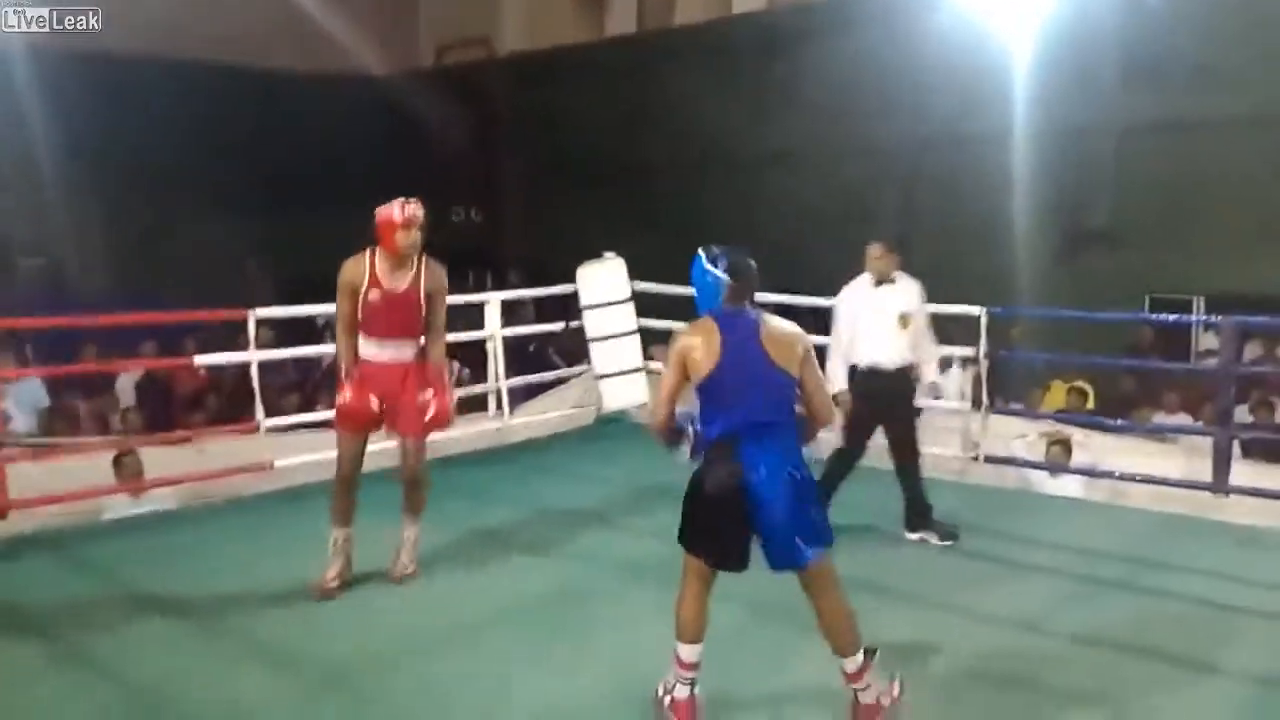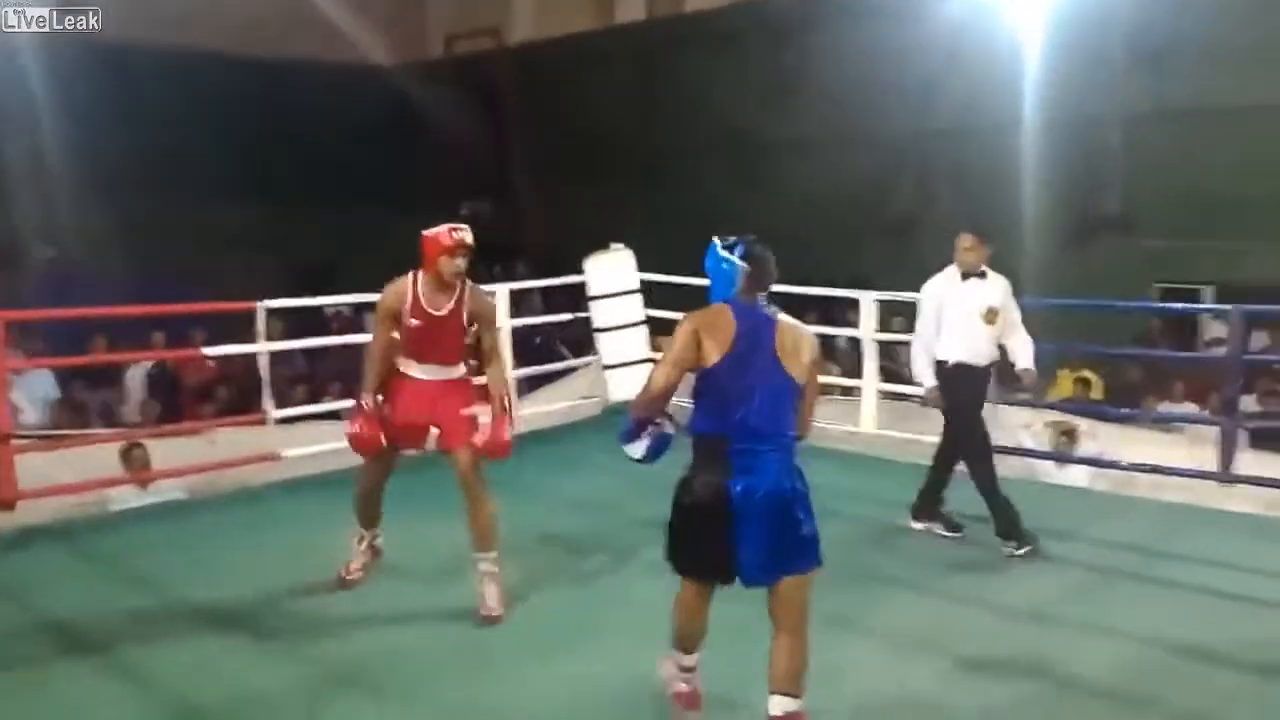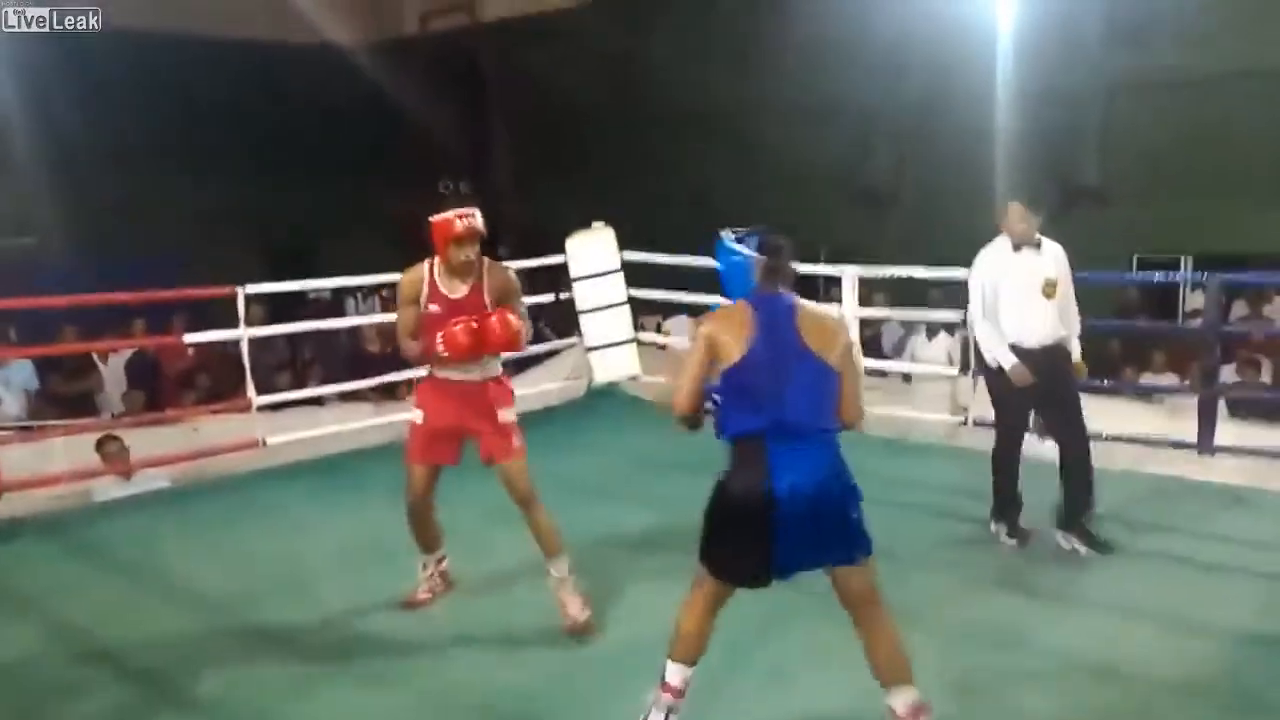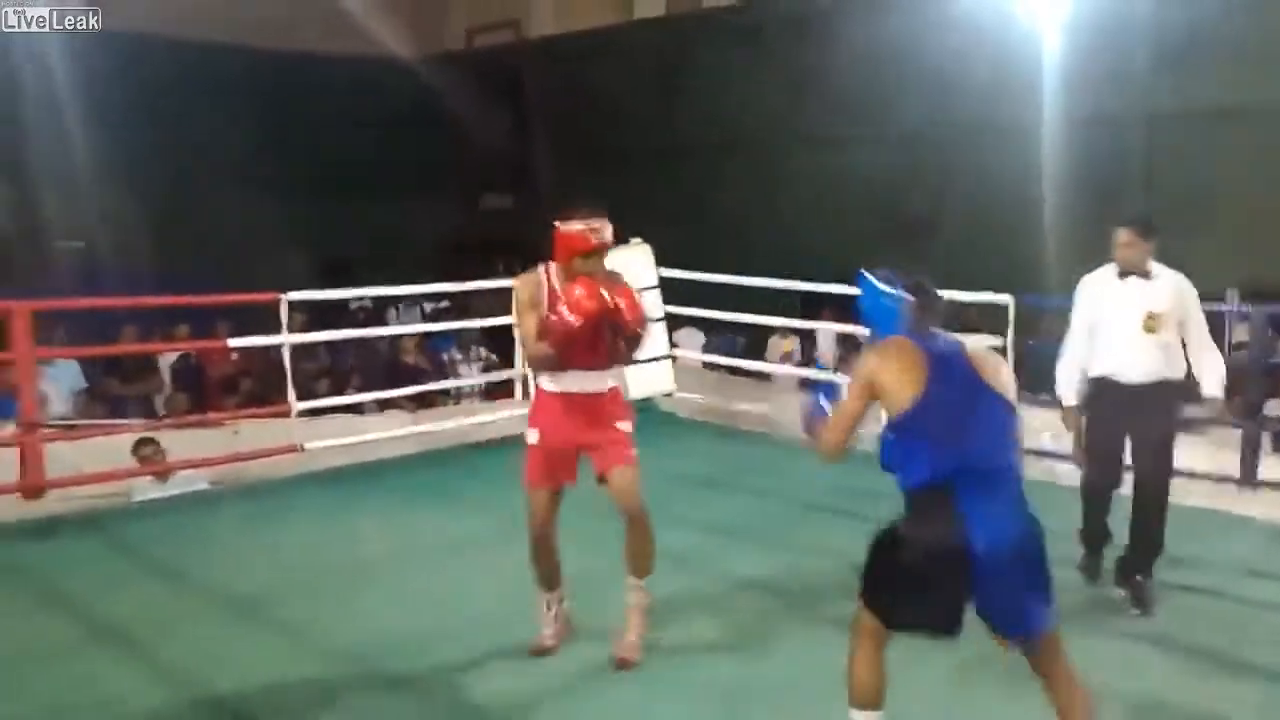
dt=0.5s
person 1, frame 1
left shoulder: (691, 339)
right shoulder: (790, 336)
left elbow: (662, 418)
right elbow: (821, 416)
left wrist: (681, 439)
left hip: (722, 473)
right hip: (783, 470)
left knee: (695, 580)
right knee: (822, 586)
person 1, frame 2
left shoulder: (701, 323)
right shoulder: (801, 338)
left elbow: (658, 388)
right elbow: (801, 425)
left wrist: (641, 418)
left hip: (712, 477)
right hip: (776, 479)
left knee: (696, 587)
right knee: (790, 620)
person 1, frame 3
left shoulder: (720, 324)
right shoulder: (830, 325)
left elbow: (683, 407)
right elbow: (850, 416)
left wrist: (708, 411)
left hip: (752, 478)
right hip: (822, 475)
left knee: (705, 596)
right knee: (868, 608)
person 1, frame 4
left shoulder: (883, 360)
right shoulder: (991, 363)
left elbow: (832, 445)
left wrist: (821, 414)
left hip: (935, 529)
right hip: (1008, 524)
left knee: (868, 634)
right knee: (1048, 658)
person 2, frame 1
left shoulder: (433, 275)
right shoulder: (355, 270)
left elbow: (436, 334)
right elbow: (345, 328)
left wrist: (441, 384)
right wrist: (347, 377)
left hip: (409, 373)
right hip: (365, 372)
left knee: (413, 467)
right knee: (348, 468)
left ankle: (408, 541)
right ankle: (340, 553)
person 2, frame 2
left shoulder: (477, 301)
right shoulder: (397, 294)
left elbow: (493, 357)
right elbow: (378, 349)
left wrist: (500, 411)
right wrist: (366, 403)
left hip: (453, 390)
right hip: (405, 387)
left knee: (473, 482)
right knee: (371, 479)
left ankle: (488, 578)
right ankle: (367, 544)
person 2, frame 3
left shoulder: (499, 278)
right shoulder: (414, 281)
left elbow: (519, 333)
right elbow: (405, 343)
left wrist: (512, 336)
right wrist: (432, 349)
left hip: (489, 391)
right hip: (439, 393)
left knee: (524, 494)
right knee: (417, 498)
left ankle: (566, 587)
right ankle: (434, 571)
person 2, frame 4
left shoulder: (612, 286)
right shoulder: (531, 287)
left elbow: (624, 357)
right elbow: (534, 358)
left wrist: (631, 331)
right wrist: (564, 333)
left hip: (604, 403)
right hip: (553, 407)
left knee: (633, 508)
right knee: (540, 526)
left ankle: (635, 607)
right ankle: (553, 611)
person 3, frame 1
left shoulder: (912, 290)
right shoulder: (852, 295)
left elbow: (923, 337)
right elbow: (840, 343)
left wrist: (932, 376)
right wrist: (839, 386)
left hip: (900, 377)
right hip: (867, 378)
left knee: (907, 450)
right knee: (853, 447)
left ankle: (918, 521)
person 3, frame 2
left shoulder: (999, 286)
right shoulder: (938, 287)
left elbow: (1013, 330)
right elbow: (923, 337)
left wrist: (1024, 364)
right wrist: (929, 382)
left hip: (980, 374)
right hip: (952, 374)
left knee: (955, 445)
right knee: (978, 448)
left ankle: (925, 510)
right ankle: (1009, 529)
person 3, frame 3
left shoulder: (1055, 255)
right shoulder: (988, 260)
left elbow: (1067, 306)
right elbow: (982, 320)
left wrist: (1074, 352)
right wrist: (1008, 363)
left hip: (1053, 356)
right hip: (1010, 360)
left knee: (1074, 438)
right knee: (1009, 440)
left ankle: (1073, 522)
right ankle: (1005, 517)
person 3, frame 4
left shoulder: (1177, 286)
right shoulder: (1093, 285)
left elbow: (1199, 341)
right elbow: (1076, 343)
left wrist: (1213, 390)
right wrist: (1069, 398)
left hip: (1158, 393)
right hip: (1107, 391)
left knee: (1152, 484)
right knee: (1100, 477)
left ankle: (1136, 571)
right ankle: (1093, 543)
